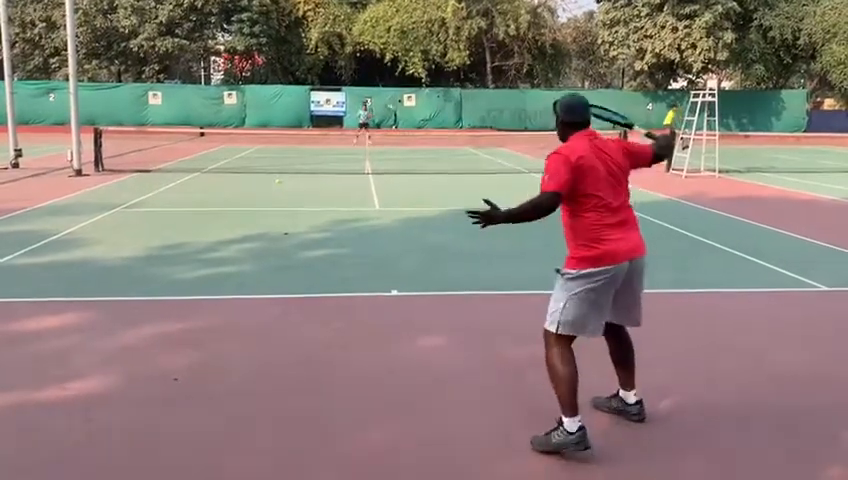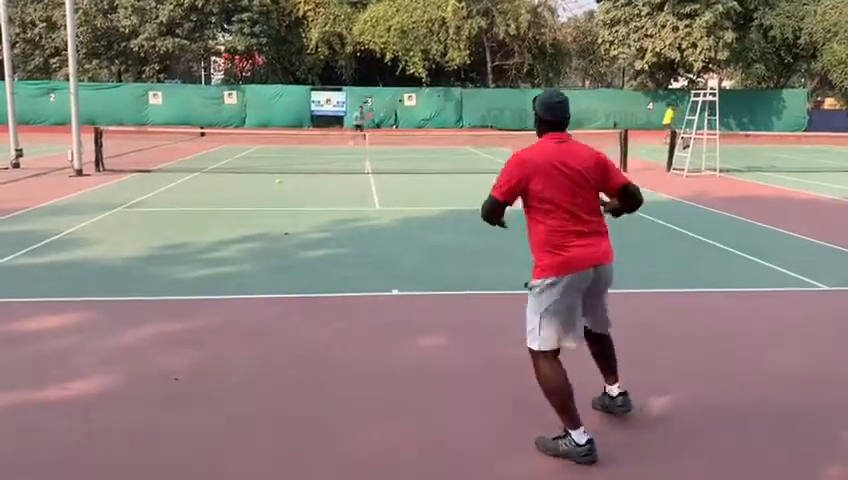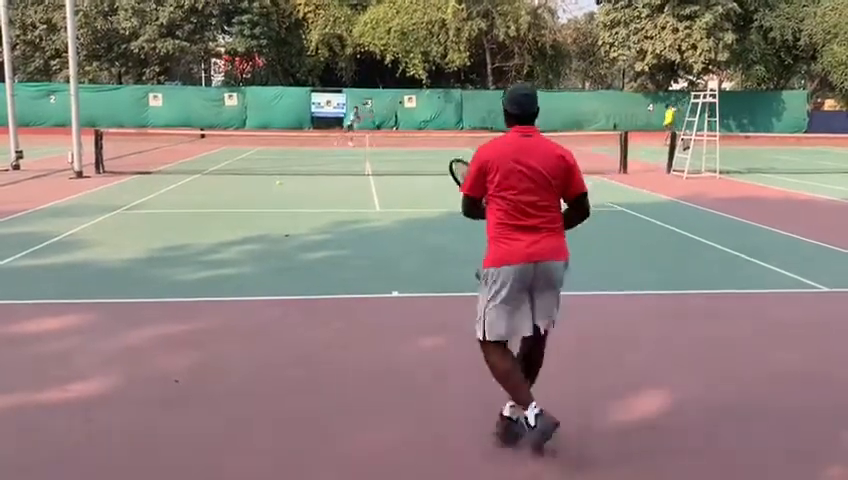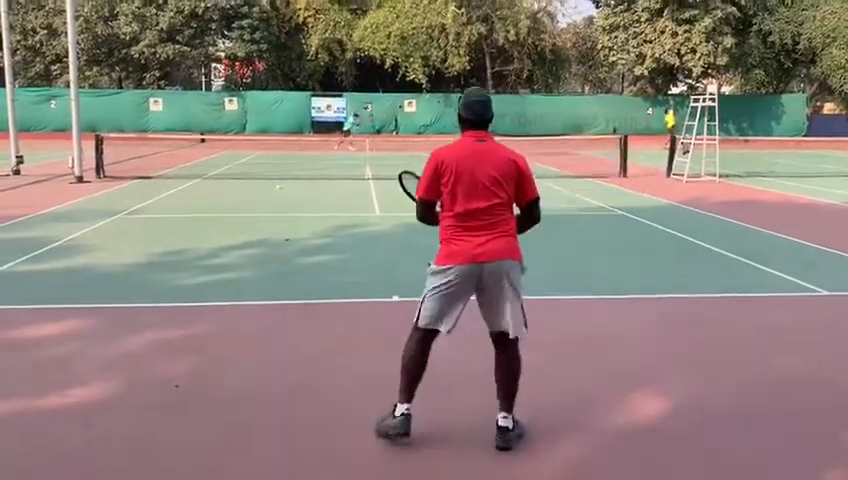
dt=0.3s
person 1, frame 1
left shoulder: (564, 157)
right shoulder: (618, 147)
left elbow: (545, 204)
right elbow: (662, 152)
left wrist: (498, 217)
right wrist: (663, 139)
left hip: (593, 262)
right hip: (632, 254)
left knee: (557, 340)
right knee: (614, 325)
left ankle: (571, 428)
right ankle: (629, 398)
person 1, frame 2
left shoulder: (523, 160)
right shoulder: (592, 156)
left elbow: (491, 213)
right elbow: (634, 199)
left wrist: (498, 218)
right wrist: (614, 208)
left hip: (558, 269)
right hip: (599, 260)
left knee: (543, 352)
right knee: (594, 327)
left ankle: (578, 438)
right ankle: (615, 393)
person 1, frame 3
left shoulder: (487, 153)
right shoulder: (561, 155)
left elbow: (470, 209)
right elbow: (581, 211)
left hip: (506, 261)
right hip: (552, 258)
left knee: (493, 344)
right knee: (535, 335)
left ankle: (533, 414)
right ankle: (514, 412)
person 1, frame 4
left shoulder: (441, 157)
right shoulder: (514, 159)
left elbow: (424, 214)
right elbow: (532, 216)
left hip: (455, 260)
right hip: (503, 259)
left knee: (422, 333)
right knee: (506, 341)
left ankle: (401, 414)
right ankle: (506, 423)
